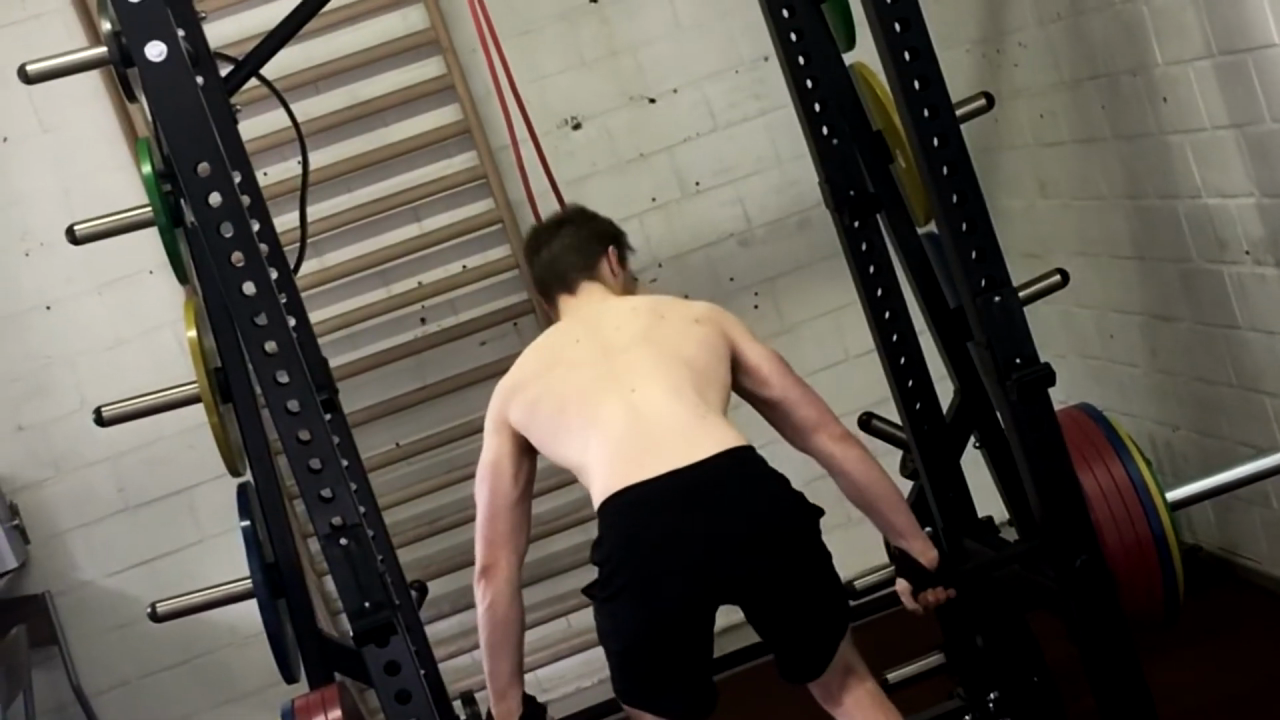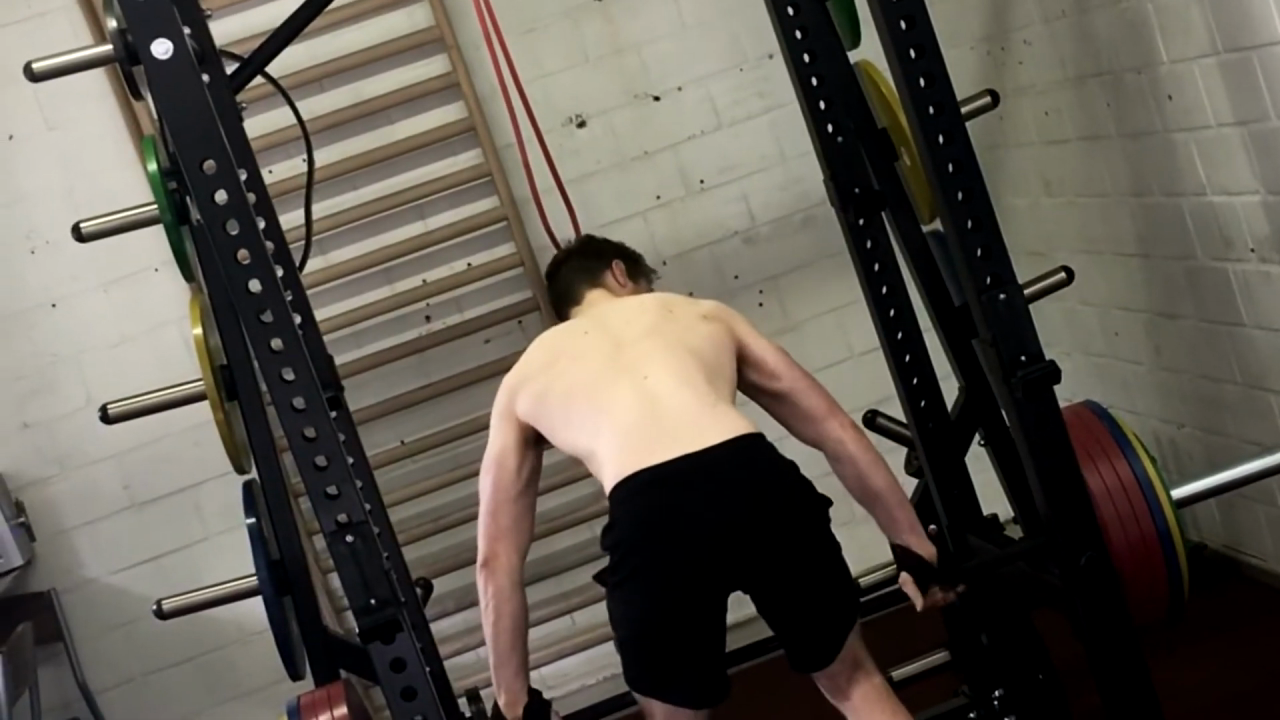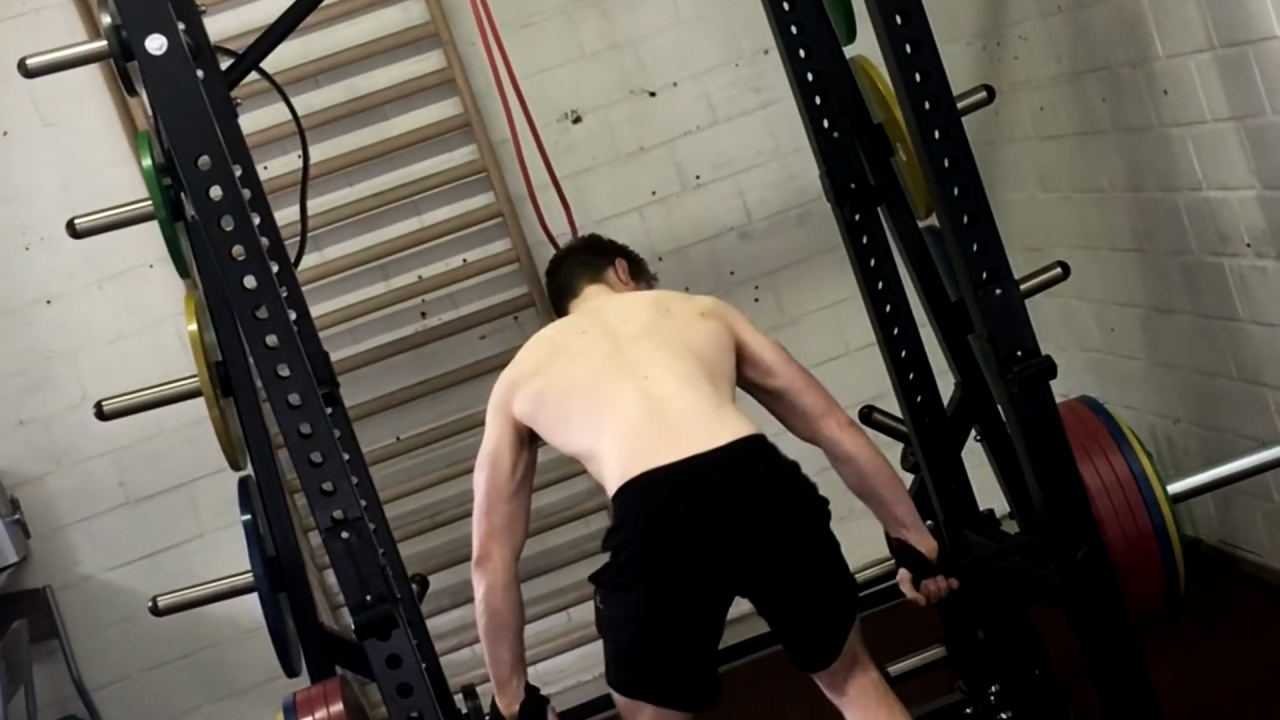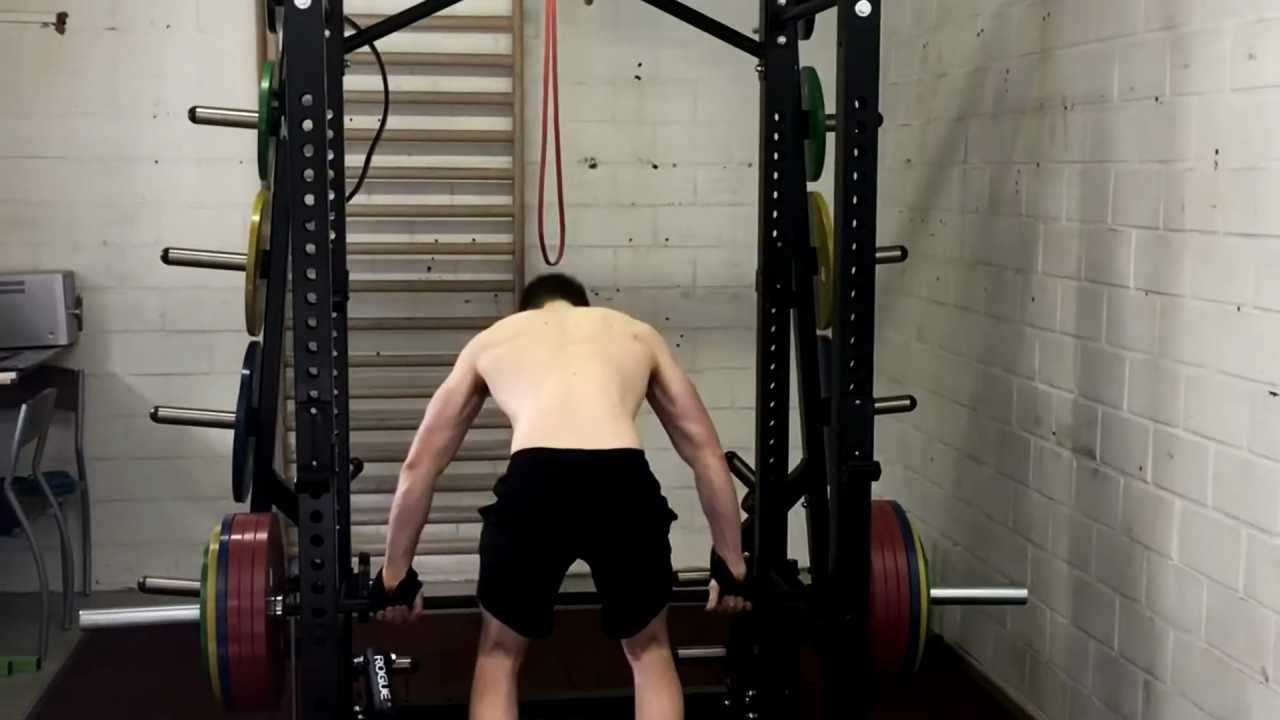
dt=0.4s
person 1, frame 1
left shoulder: (518, 383)
right shoulder: (697, 315)
left elbow: (495, 566)
right elbow: (829, 439)
right wrist: (917, 549)
left hip: (641, 541)
right hip: (752, 502)
person 1, frame 2
left shoulder: (526, 375)
right shoulder: (703, 312)
left elbow: (497, 556)
right elbow: (837, 432)
right wrist: (918, 548)
left hip: (652, 524)
right hip: (764, 486)
right knee: (851, 678)
person 1, frame 3
left shoulder: (521, 380)
right shoulder: (701, 310)
left elbow: (493, 553)
right elbow: (836, 433)
right wrist: (919, 545)
left hip: (656, 525)
right hip: (766, 488)
right knee: (849, 676)
person 1, frame 4
left shoulder: (493, 339)
right shoulder: (637, 334)
left elbow: (421, 464)
right elbow: (706, 455)
left wrist: (395, 575)
right wrist: (732, 565)
left hip: (533, 491)
right hip: (626, 489)
left knee: (499, 654)
right knee: (649, 651)
